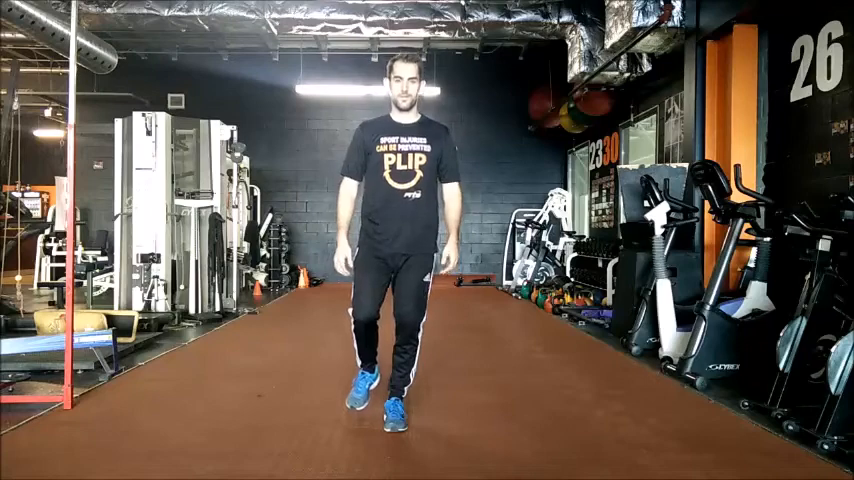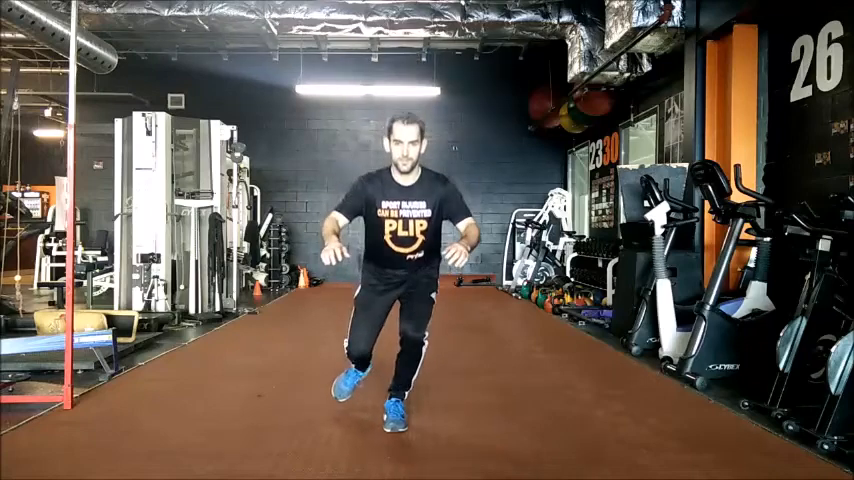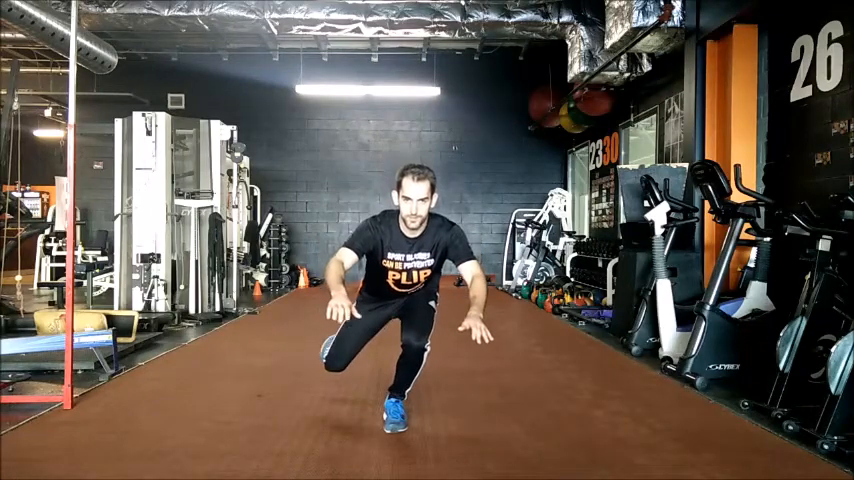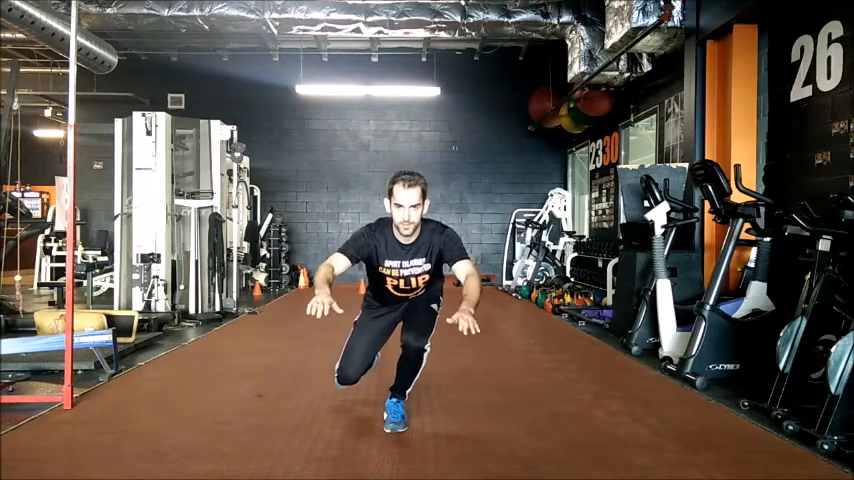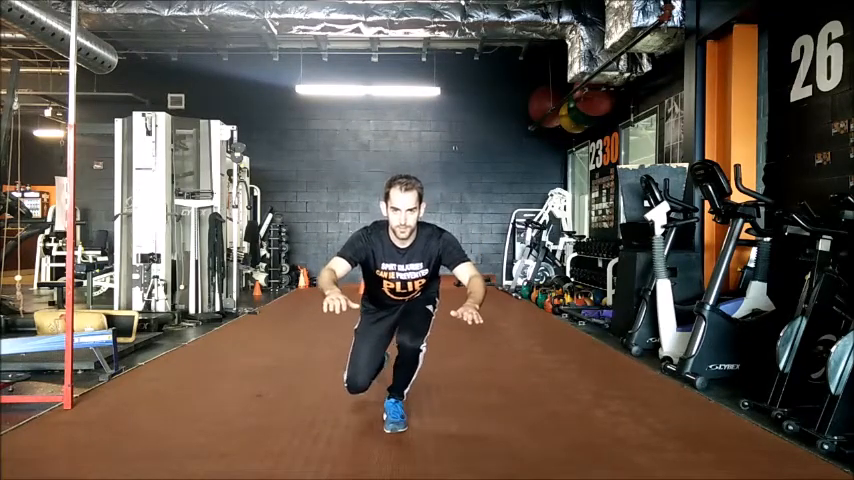
dt=1s
person 1, frame 1
left shoulder: (438, 135)
right shoulder: (368, 132)
left elbow: (451, 190)
right elbow: (349, 187)
left wrist: (453, 239)
right wrist: (341, 239)
left hip: (418, 248)
right hip: (373, 246)
left knee: (409, 323)
right knee: (363, 315)
left ankle: (396, 398)
right ankle: (367, 371)
person 1, frame 2
left shoulder: (441, 188)
right shoulder: (368, 185)
left elbow: (471, 227)
right elbow: (334, 219)
left wrist: (464, 244)
right wrist: (332, 239)
left hip: (421, 275)
right hip: (378, 275)
left knee: (413, 335)
right knee: (357, 347)
left ankle: (396, 399)
right ankle: (360, 368)
person 1, frame 3
left shoulder: (447, 233)
right shoulder: (375, 227)
left elbow: (474, 274)
right elbow: (338, 261)
left wrist: (475, 313)
right wrist: (338, 293)
left hip: (420, 296)
right hip: (375, 297)
left knee: (415, 343)
right knee: (334, 363)
left ankle: (395, 400)
right ankle: (338, 342)
person 1, frame 4
left shoulder: (442, 236)
right shoulder: (371, 235)
left elbow: (470, 275)
right elbow: (330, 265)
left wrist: (466, 308)
right wrist: (323, 291)
left hip: (423, 300)
right hip: (380, 303)
left knee: (415, 343)
right knee: (347, 376)
left ankle: (396, 400)
right ankle: (371, 355)
person 1, frame 5
left shoulder: (438, 240)
right shoulder: (367, 238)
left elbow: (473, 277)
right elbow: (329, 271)
left wrist: (471, 304)
right wrist: (332, 291)
left hip: (419, 302)
right hip: (377, 307)
left knee: (410, 343)
right knee: (356, 384)
left ankle: (395, 400)
right ankle: (378, 359)
